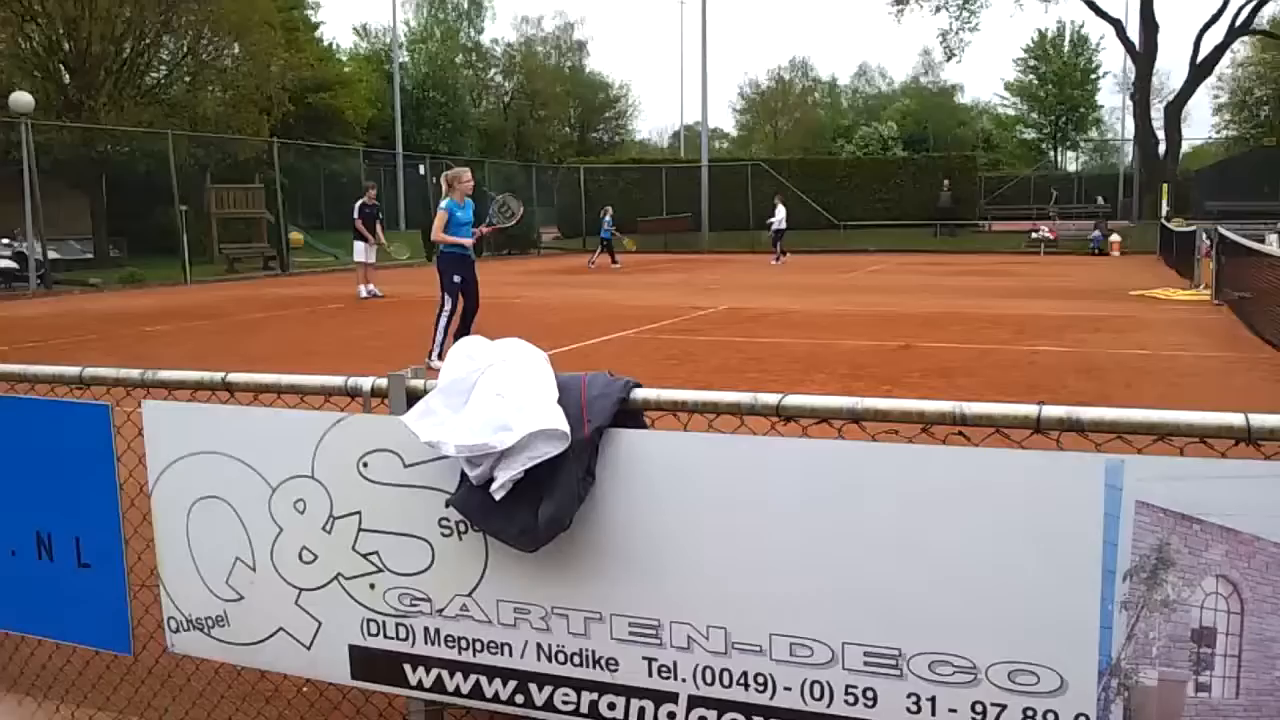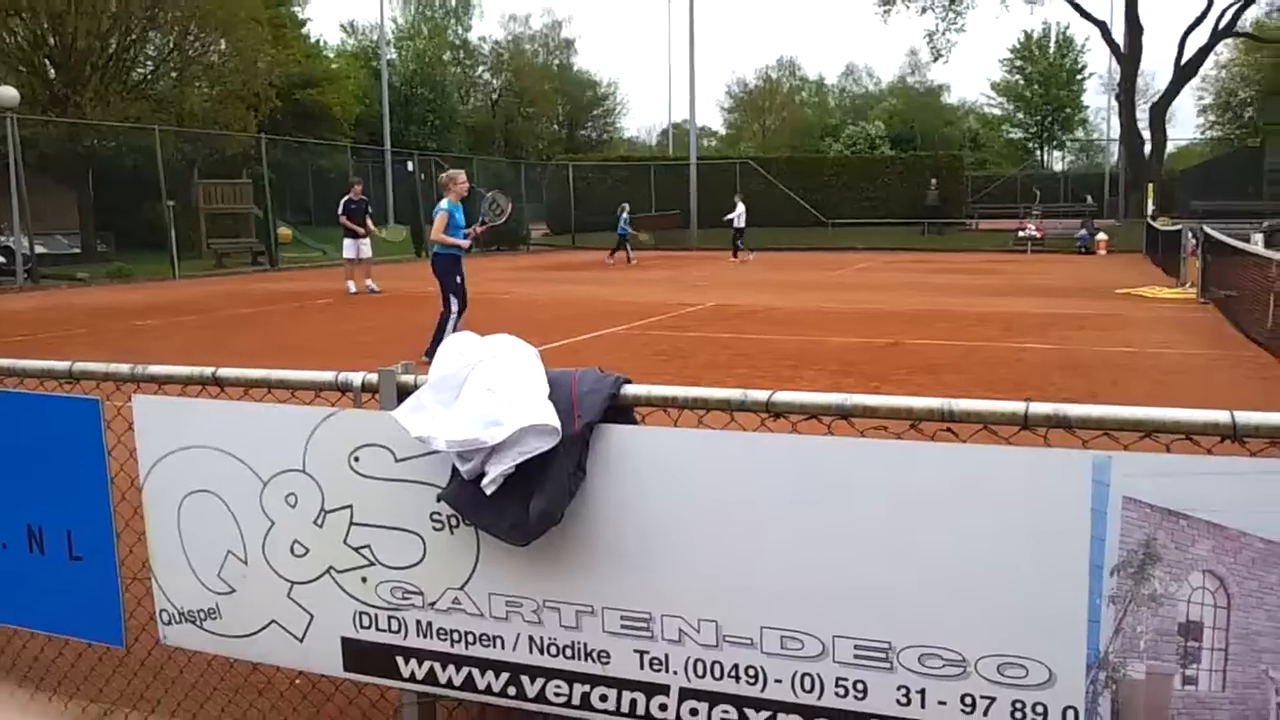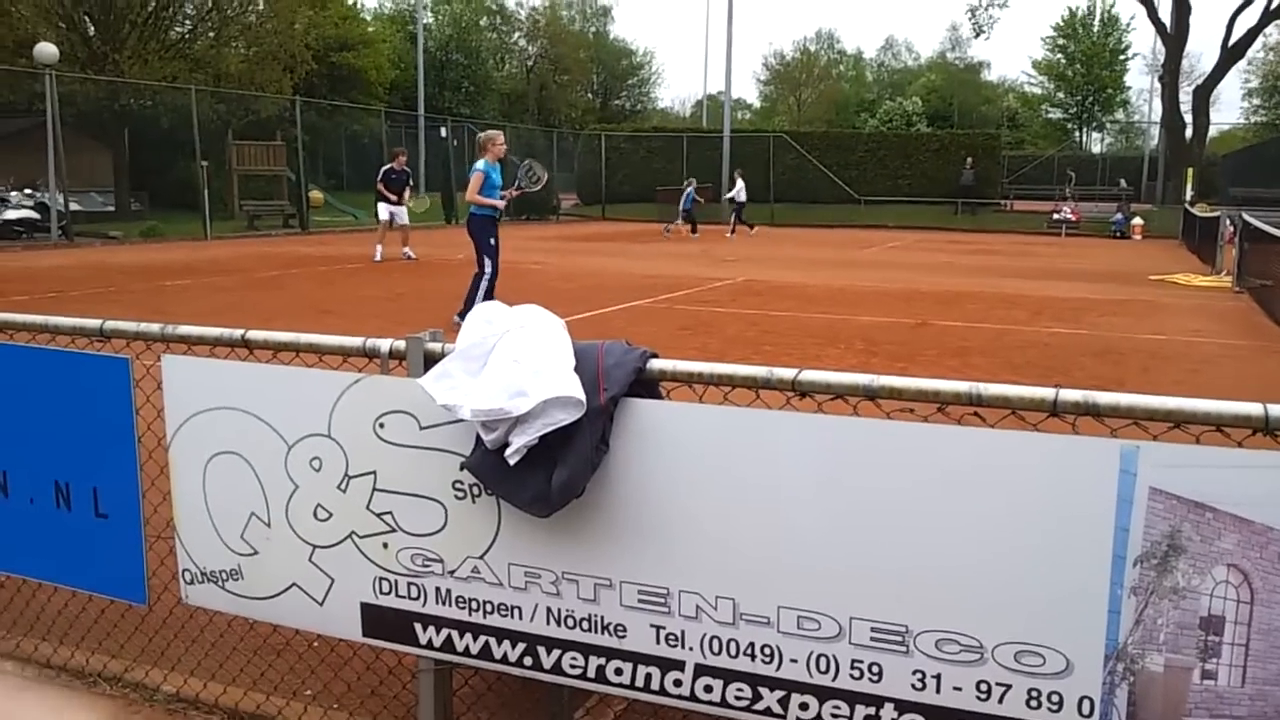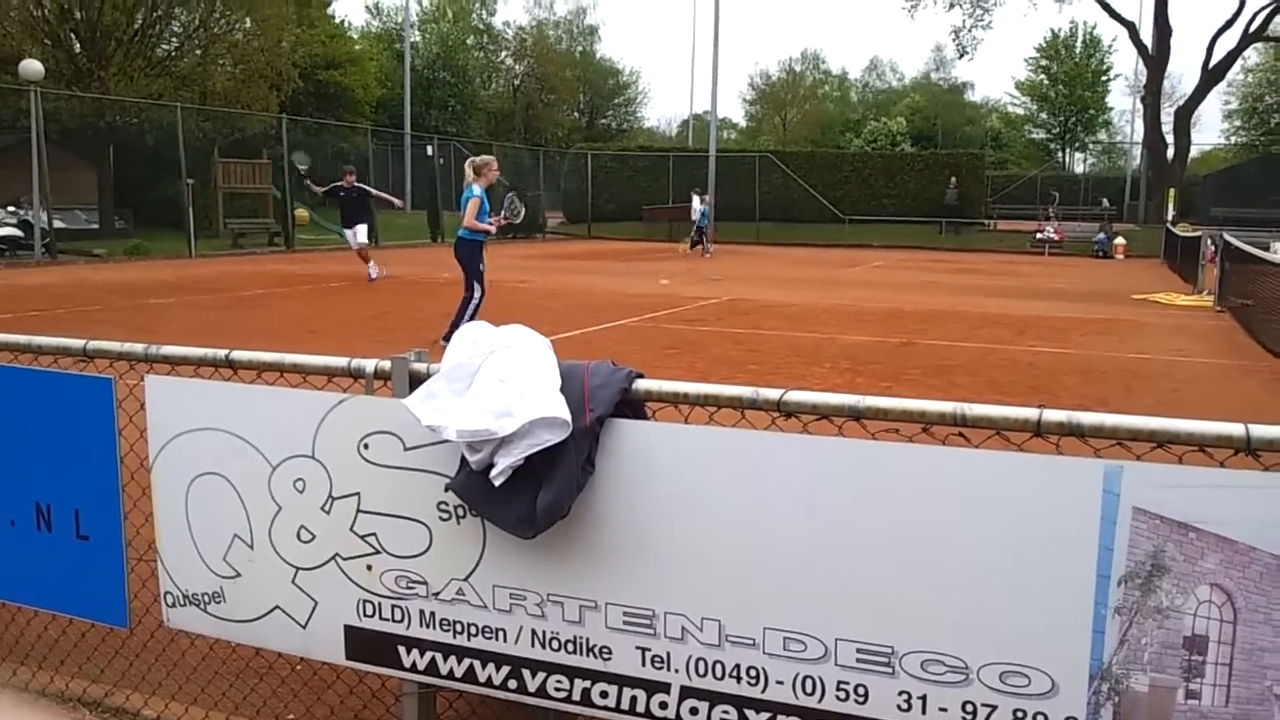
dt=0.5s
person 1, frame 1
left shoulder: (469, 204)
right shoulder: (446, 206)
right elbow: (435, 236)
left wrist: (478, 232)
right wrist: (461, 240)
left hip: (466, 259)
right hip: (449, 260)
left knee: (472, 305)
right knee: (449, 307)
right ankle: (434, 356)
person 1, frame 2
left shoulder: (458, 206)
right shoulder: (445, 207)
right elbow: (435, 237)
left wrist: (470, 232)
right wrist: (460, 242)
left hip: (453, 260)
right hip: (444, 261)
left knee: (460, 305)
right knee: (452, 308)
right ankle: (434, 353)
person 1, frame 3
left shoulder: (496, 166)
right shoulder: (481, 167)
right elbow: (470, 197)
left wrist: (505, 195)
right wrist: (495, 203)
left hip: (489, 222)
right hip: (480, 222)
left knee: (491, 270)
right knee: (486, 269)
right ankle: (466, 315)
person 1, frame 4
left shoulder: (478, 190)
right shoulder: (476, 192)
right elbow: (468, 222)
left wrist: (490, 221)
right wrist: (488, 228)
left hip: (472, 246)
right hip: (468, 246)
left knee: (476, 292)
right knee: (474, 293)
right ankle: (452, 337)
